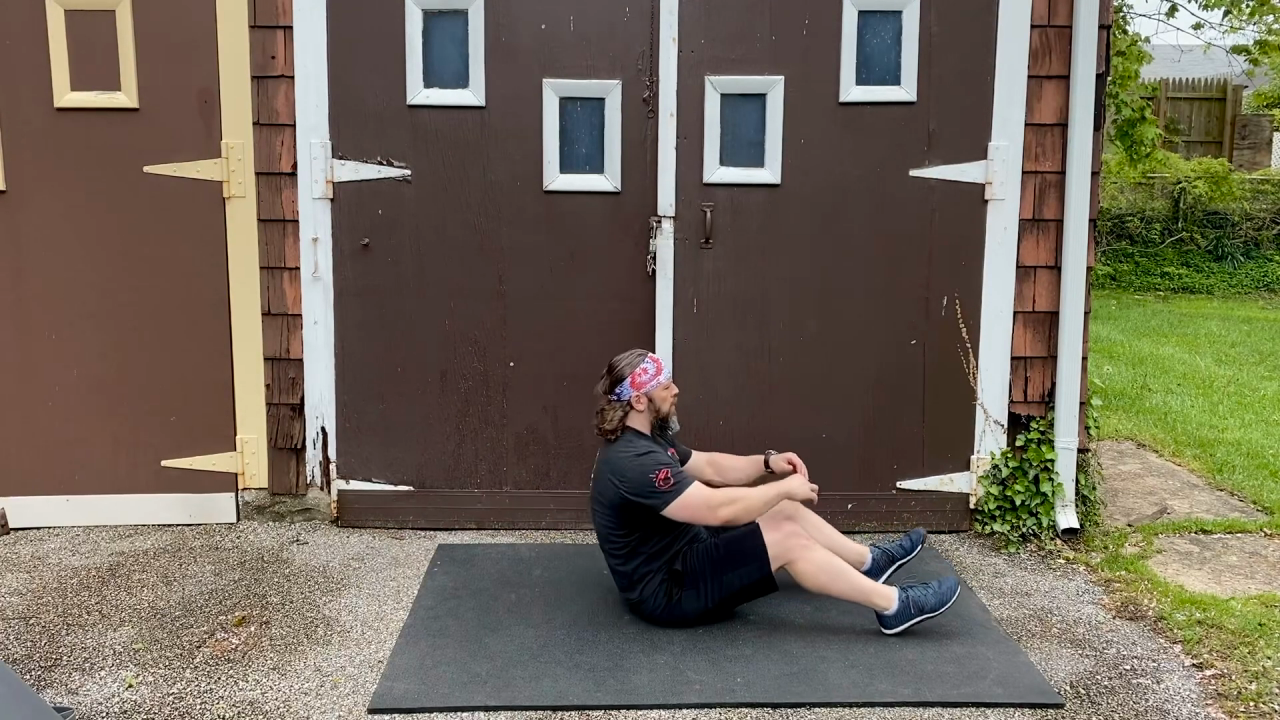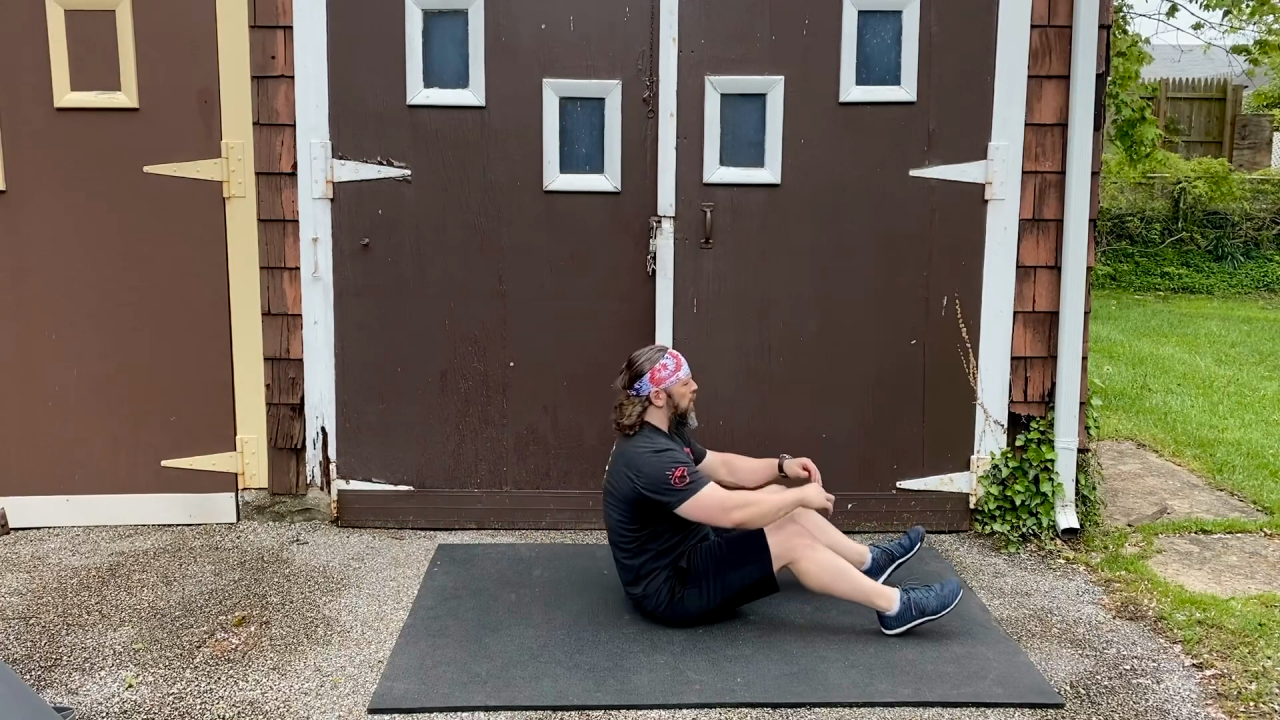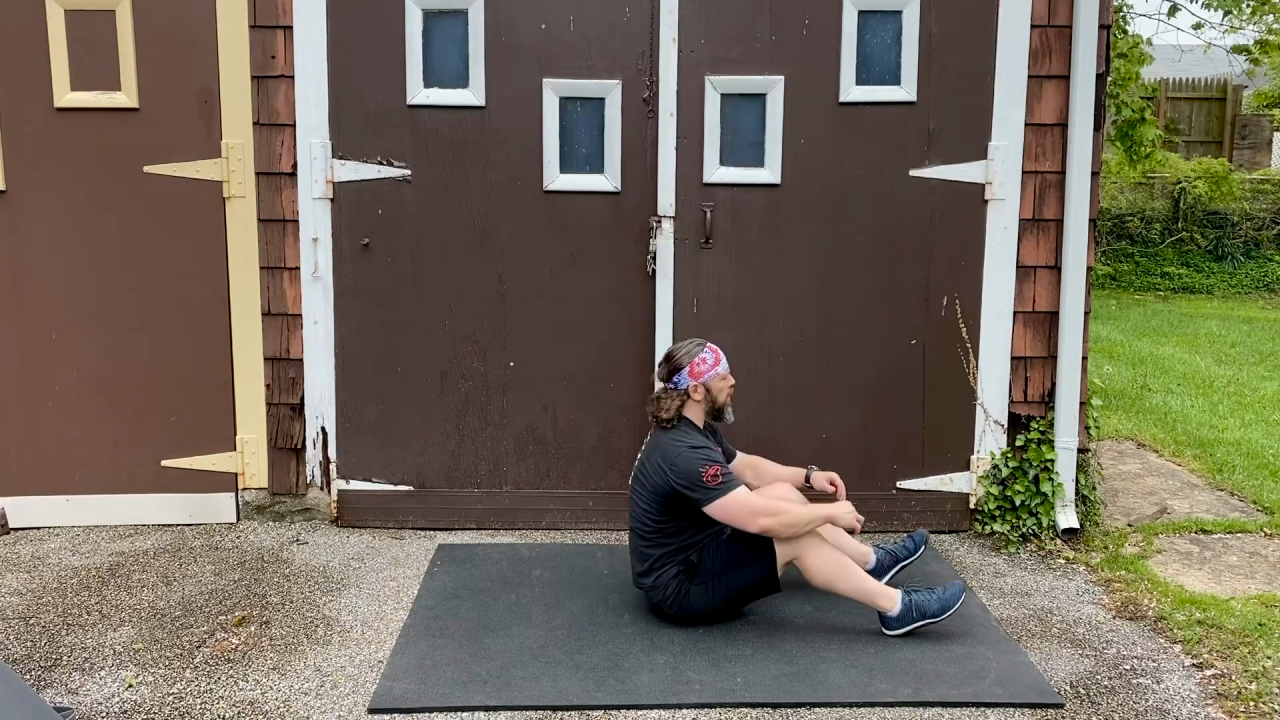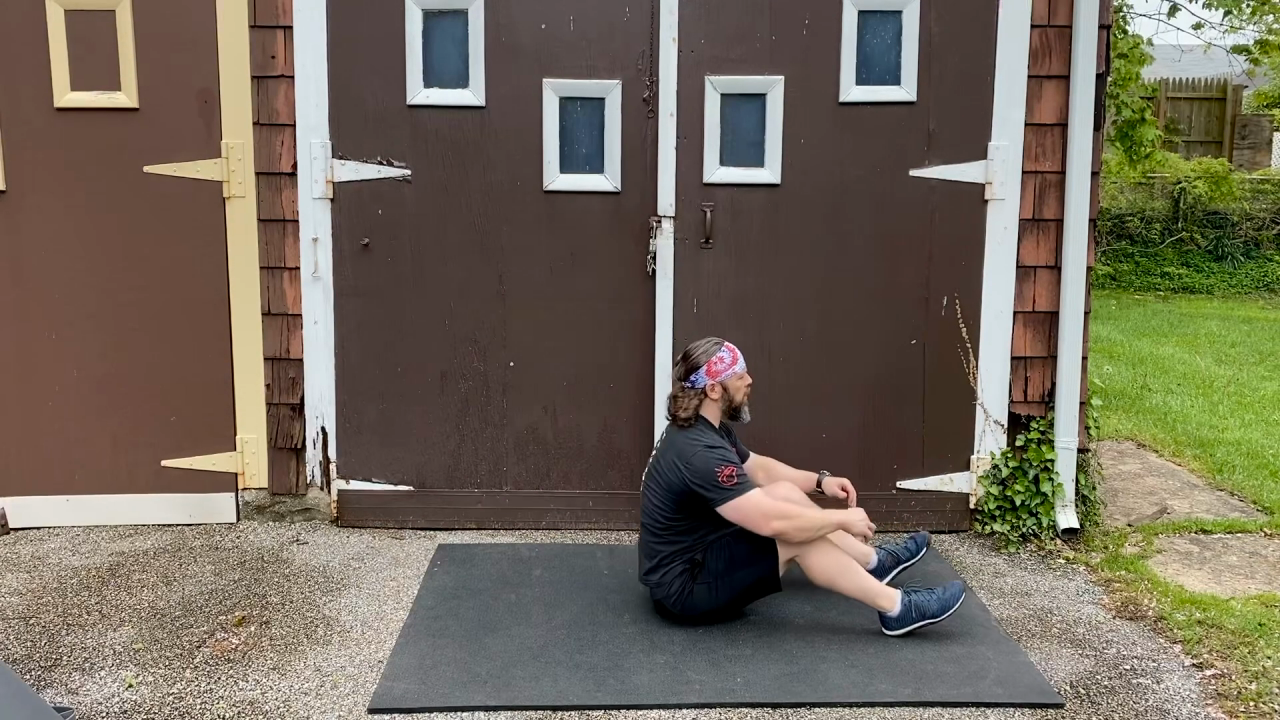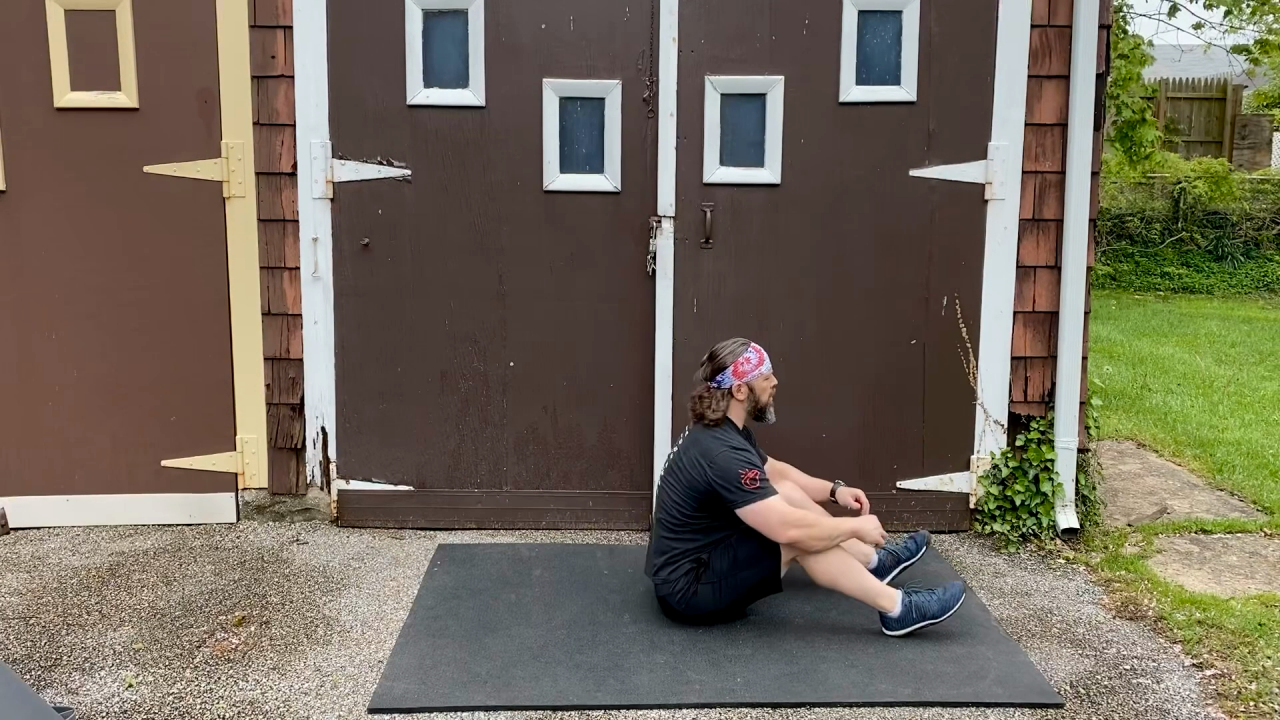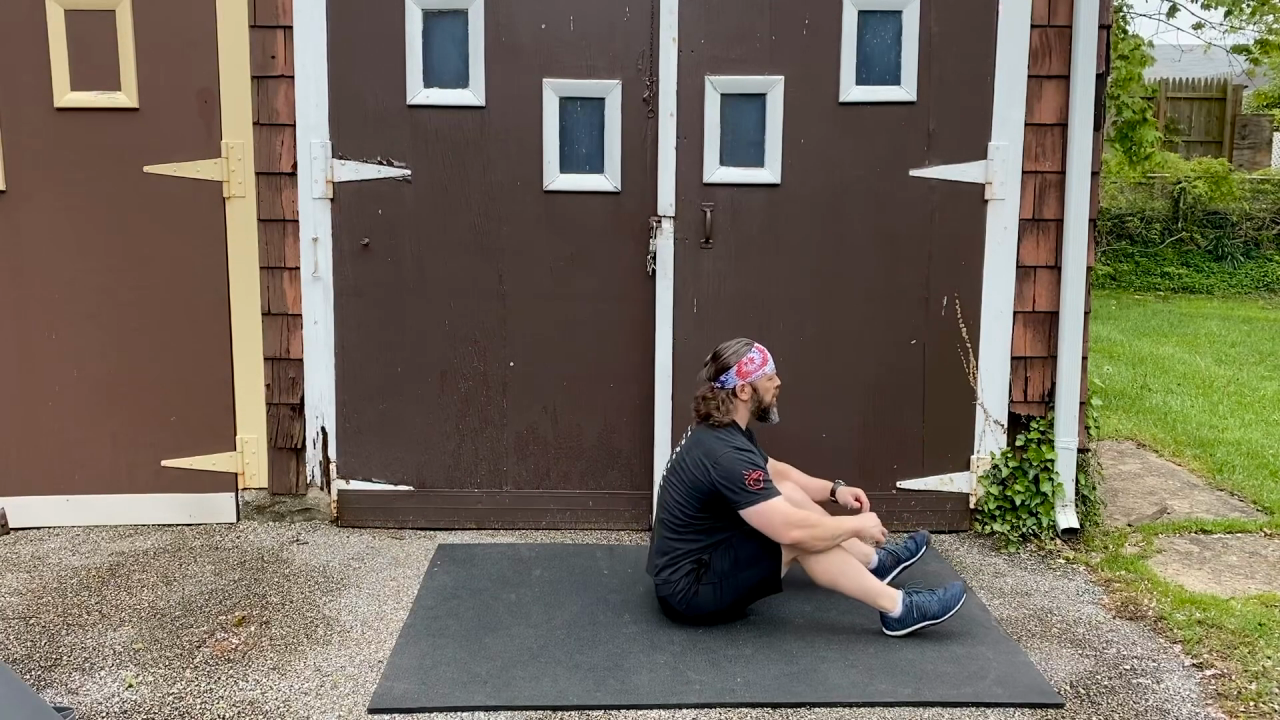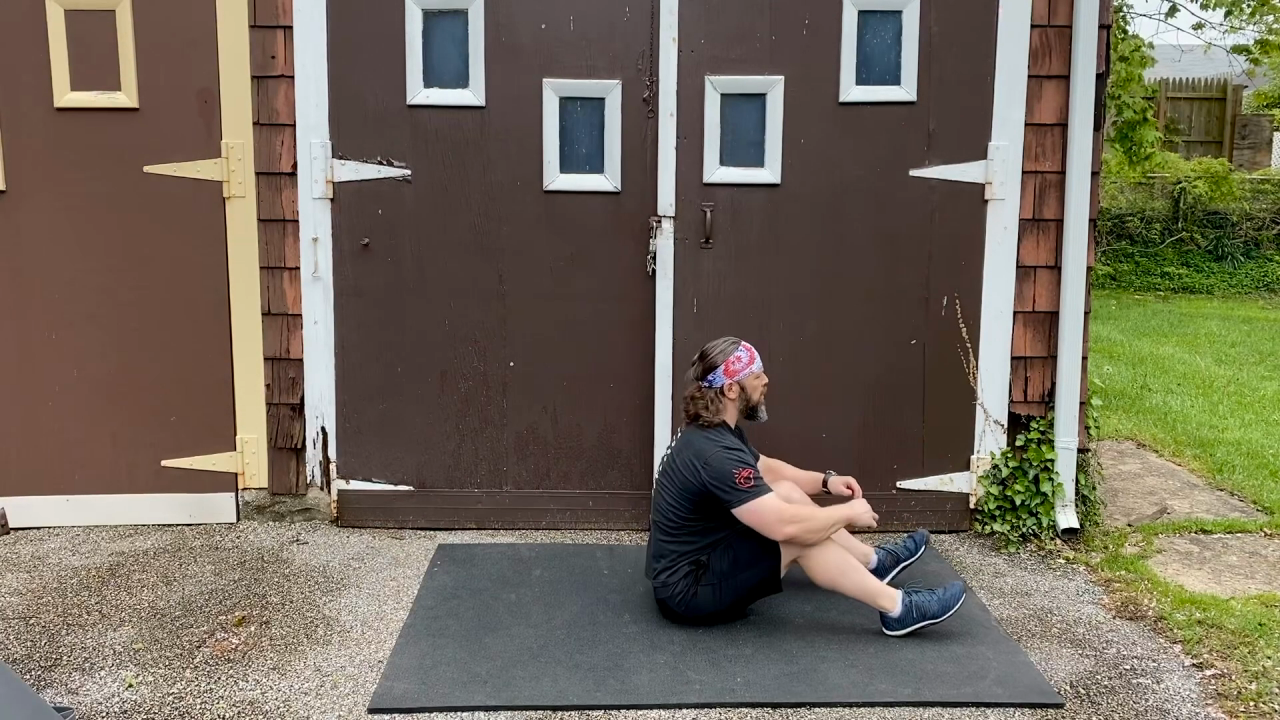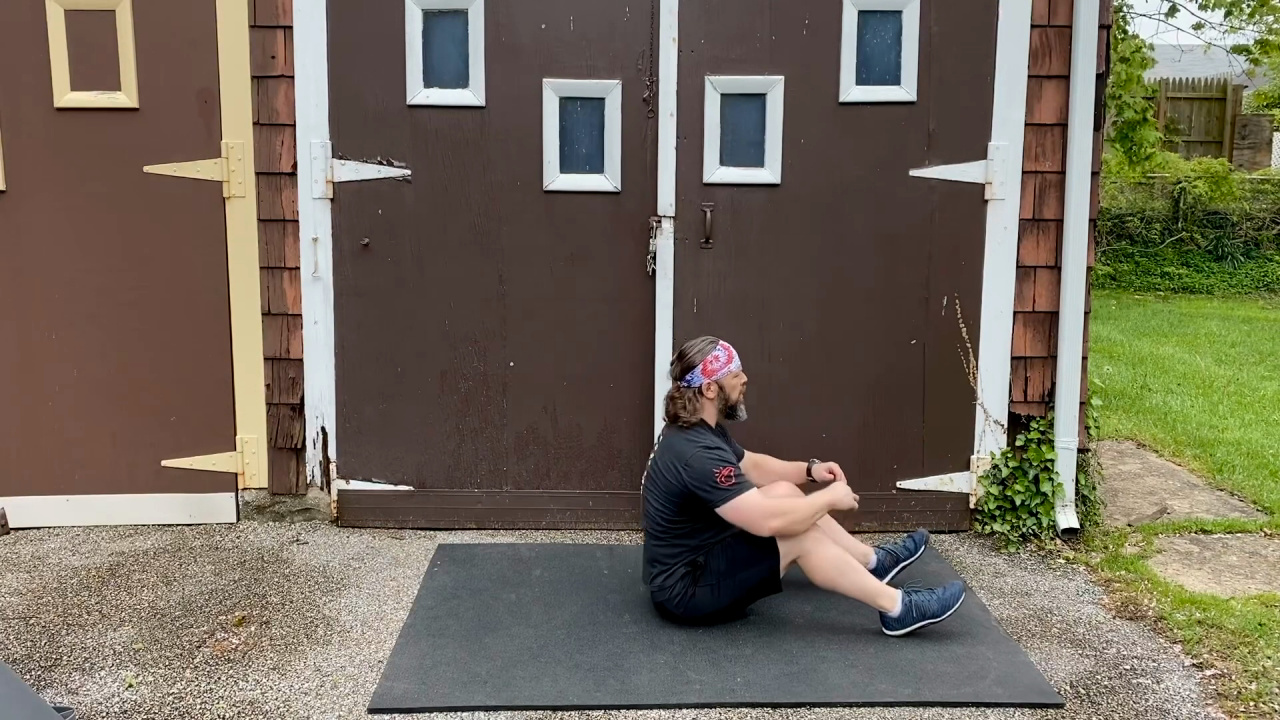
dt=0.1s
person 1, frame 1
left shoulder: (644, 438)
right shoulder: (632, 463)
left elbow: (707, 467)
right elbow: (718, 510)
left wrist: (768, 463)
right wrist: (784, 489)
left hip: (680, 555)
right hip: (666, 591)
left knee: (776, 509)
right knee: (786, 537)
left ankle: (870, 562)
right ankle: (893, 606)
person 1, frame 2
left shoulder: (660, 435)
right shoulder: (649, 459)
left elbow: (722, 467)
right elbow: (731, 512)
left wrist: (782, 466)
right wrist: (800, 496)
left hip: (685, 556)
right hip: (672, 590)
left knee: (779, 498)
right knee: (790, 538)
left ankle: (869, 561)
right ankle: (894, 608)
person 1, frame 3
left shoulder: (687, 429)
right shoulder: (683, 455)
left elbow: (746, 468)
right elbow: (760, 520)
left wrist: (808, 475)
right wrist: (829, 512)
left hip: (691, 557)
right hip: (680, 587)
left knee: (781, 492)
right knee: (792, 534)
left ankle: (872, 561)
right ankle: (896, 607)
person 1, frame 4
left shoulder: (703, 428)
right shoulder: (699, 453)
left elbow: (759, 469)
right elbow: (773, 523)
left wrist: (821, 480)
right wrist: (842, 520)
left hip: (696, 556)
right hip: (686, 586)
left knee: (785, 491)
right knee: (797, 536)
left ankle: (873, 562)
right ankle: (896, 608)
person 1, frame 5
left shoulder: (720, 429)
right shoulder: (722, 454)
left elbow: (771, 472)
right elbow: (789, 530)
left wrist: (834, 490)
right wrist: (857, 527)
left hip: (701, 556)
right hip: (690, 586)
left knee: (787, 492)
right knee: (798, 535)
left ankle: (874, 562)
right ankle: (897, 608)
person 1, frame 6
left shoulder: (722, 429)
right shoulder: (725, 455)
left elbow: (773, 473)
right elbow: (792, 531)
left wrist: (834, 489)
right wrist: (858, 525)
left hip: (702, 556)
right hip: (692, 587)
left knee: (787, 493)
right knee: (801, 535)
left ankle: (873, 562)
right ankle: (897, 609)
person 1, frame 7
left shoulder: (711, 429)
right shoulder: (715, 453)
left elbow: (765, 470)
right elbow: (784, 528)
left wrist: (828, 482)
right wrist: (849, 513)
left hip: (699, 558)
right hip: (689, 588)
left knee: (788, 492)
right knee: (802, 532)
left ankle: (874, 562)
right ankle: (898, 608)
person 1, frame 8
left shoulder: (697, 429)
right shoulder: (697, 454)
left elbow: (751, 467)
right elbow: (769, 521)
left wrist: (811, 470)
right wrist: (830, 498)
left hip: (695, 559)
right hip: (688, 589)
left knee: (783, 492)
right knee: (798, 535)
left ankle: (873, 562)
right ankle: (897, 608)
